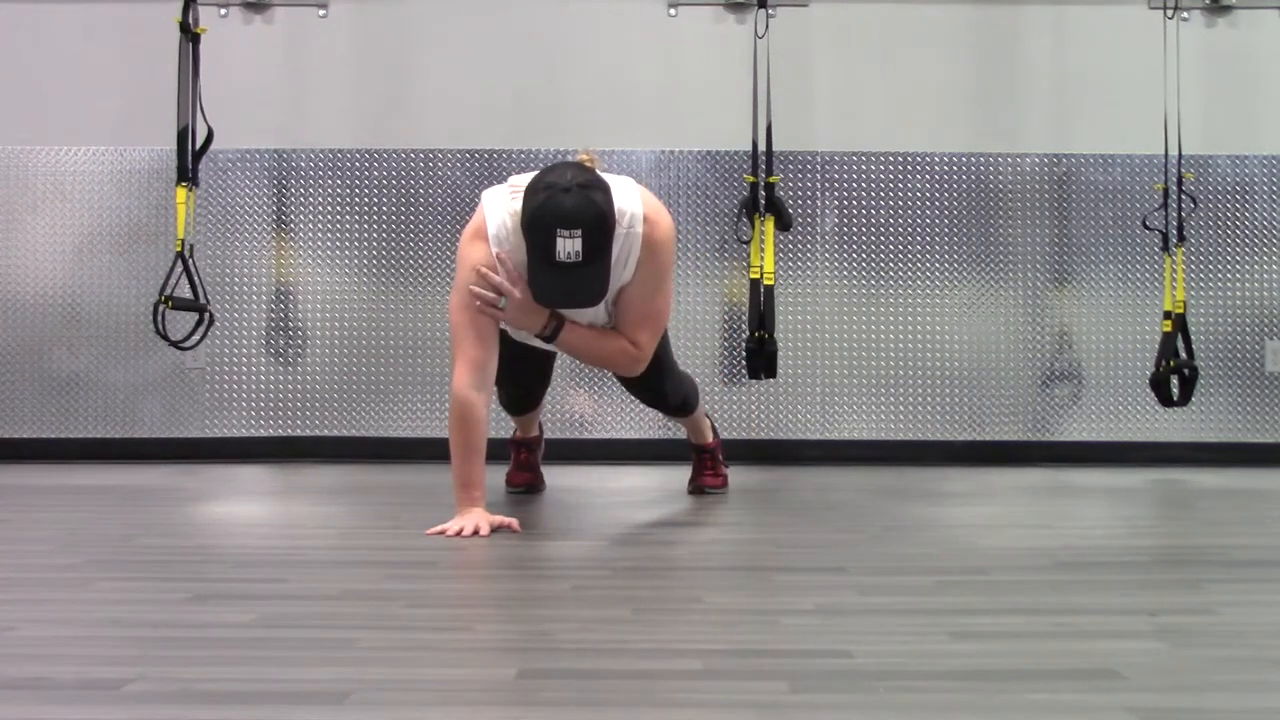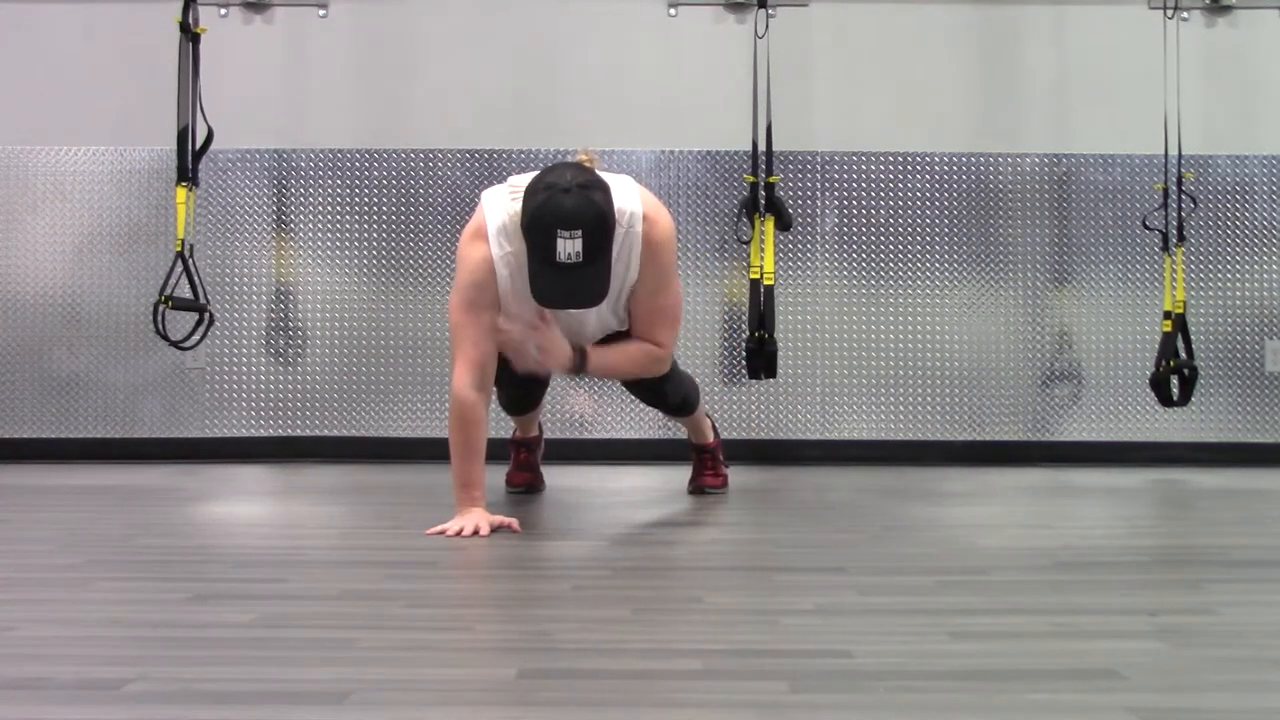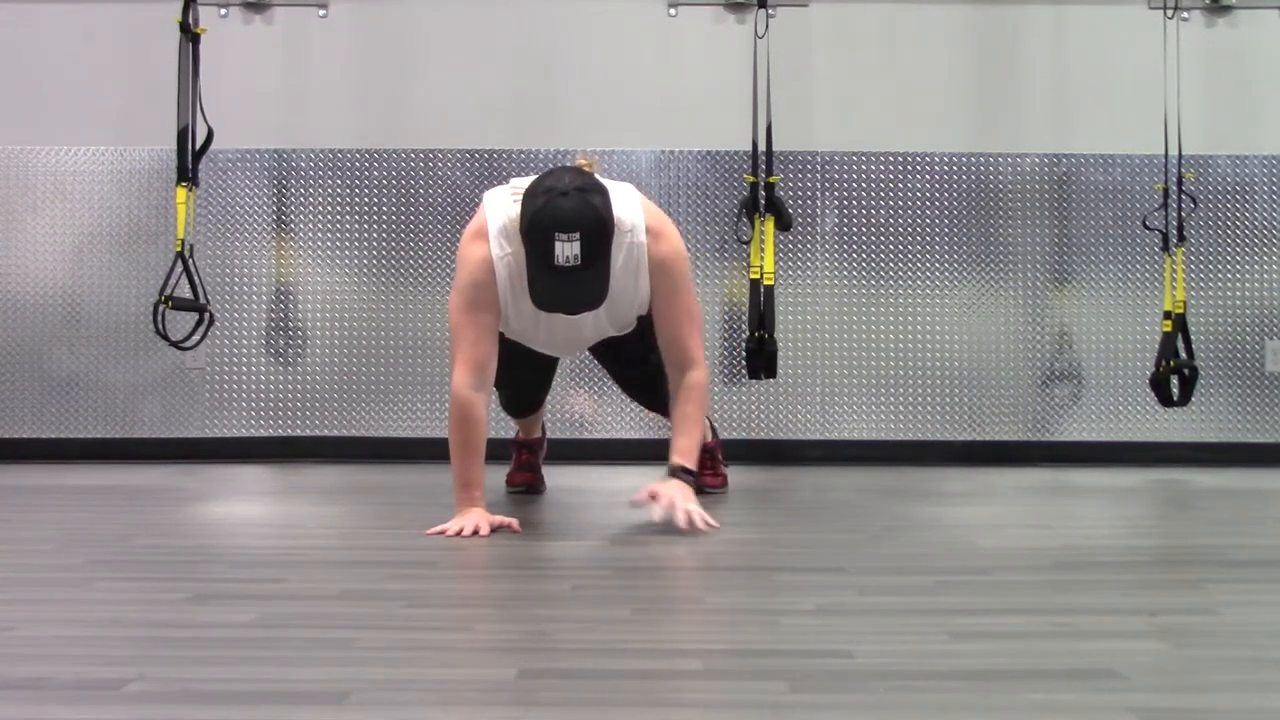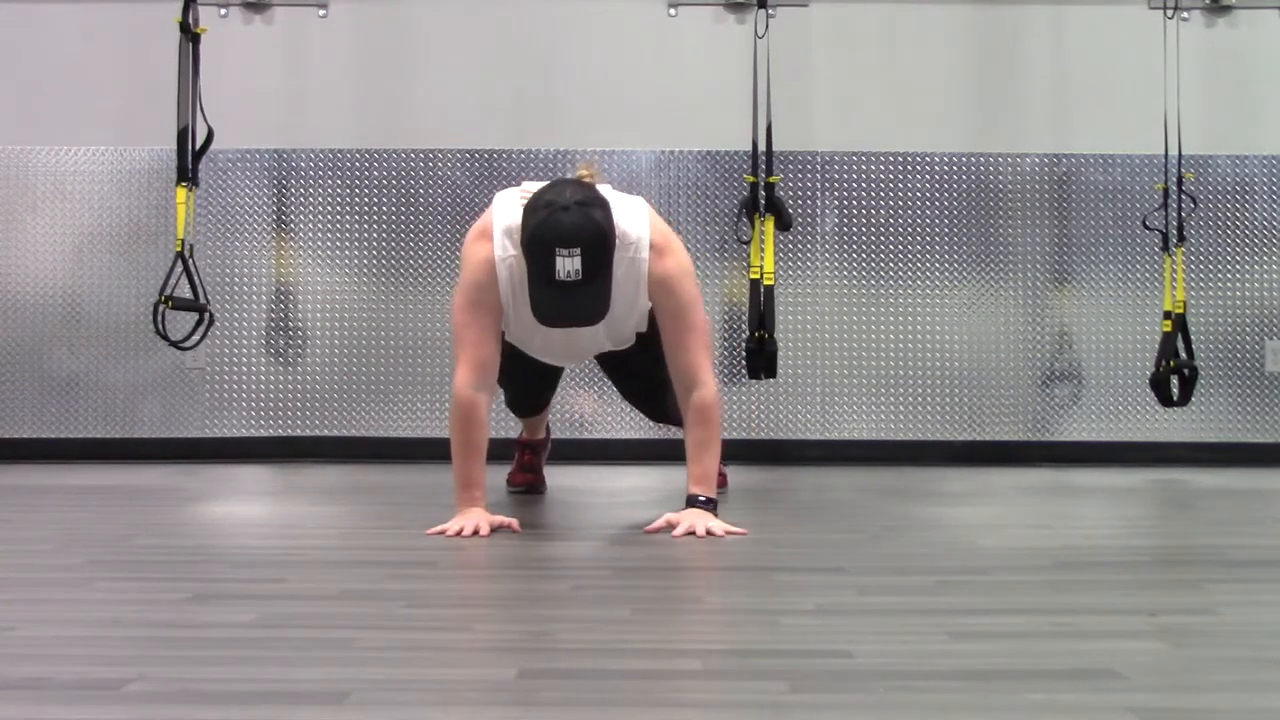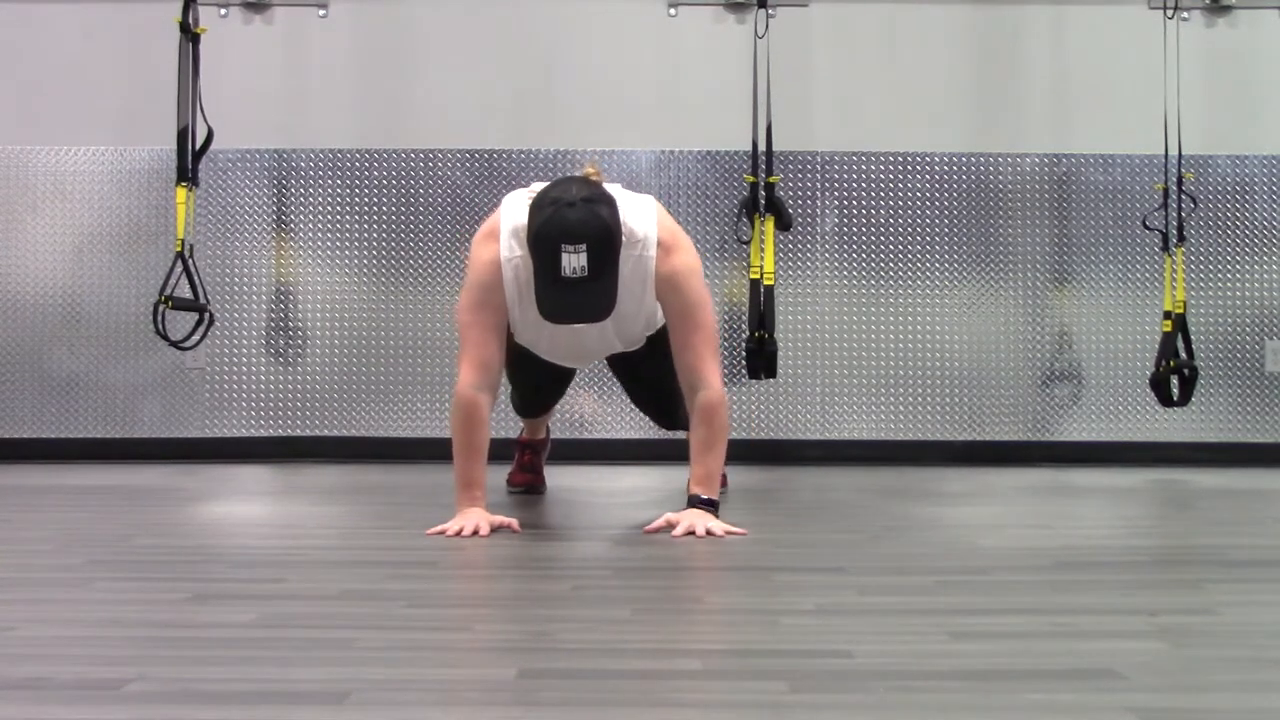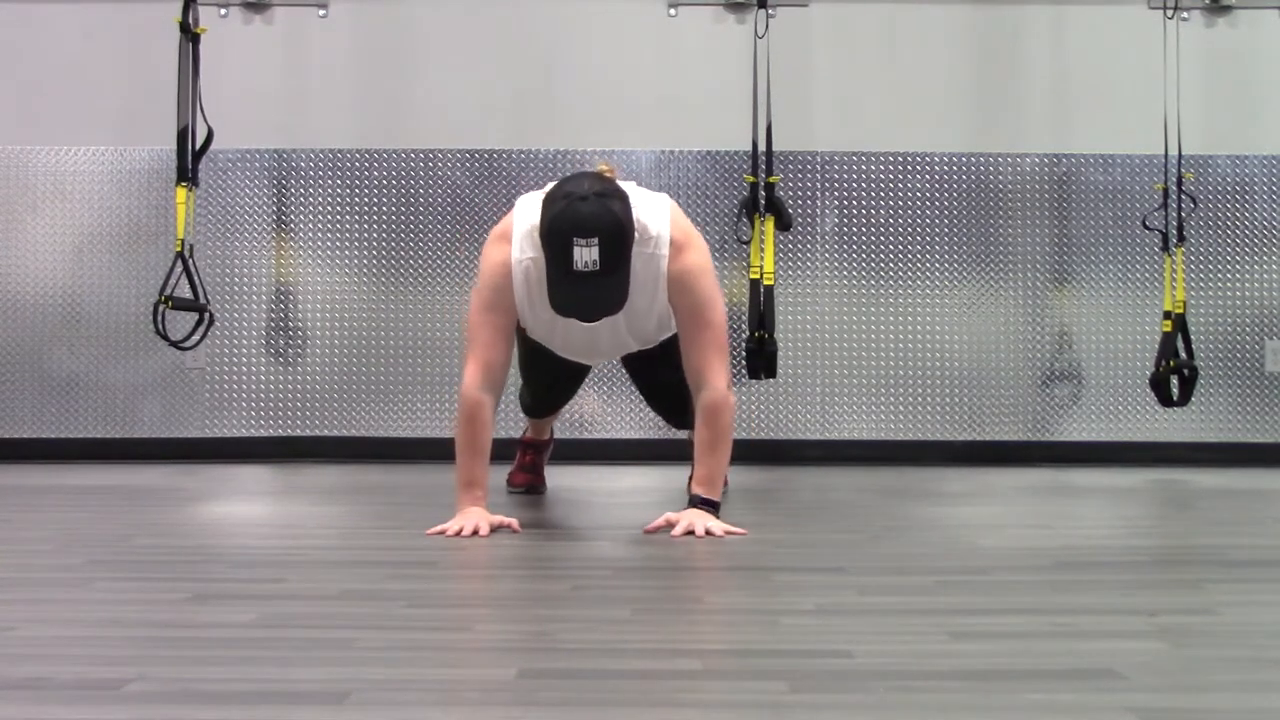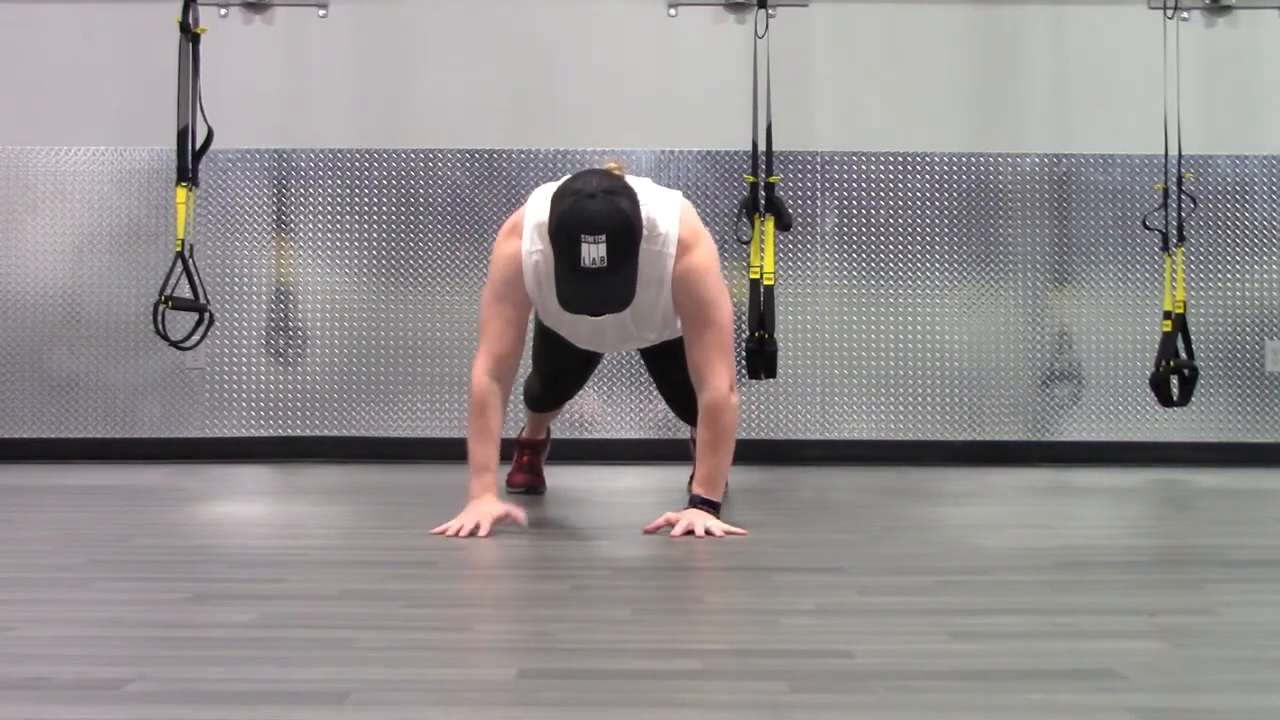
dt=0.2s
person 1, frame 1
left shoulder: (649, 225)
right shoulder: (486, 236)
left elbow: (633, 354)
right elbow: (470, 380)
left wrist: (544, 323)
right wrist: (470, 505)
left knee: (657, 382)
right knee: (516, 386)
left ankle: (705, 439)
right ankle: (526, 440)
person 1, frame 2
left shoulder: (649, 224)
right shoulder: (485, 237)
left elbow: (657, 353)
right elbow: (469, 380)
left wrist: (573, 358)
right wrist: (470, 505)
left knee: (660, 385)
right knee: (515, 386)
left ankle: (706, 439)
right ankle: (526, 440)
person 1, frame 3
left shoulder: (653, 236)
right shoulder: (486, 240)
left elbow: (689, 368)
right elbow: (469, 382)
left wrist: (680, 475)
right wrist: (470, 505)
left knee: (655, 388)
right knee: (517, 390)
left ankle: (705, 441)
right ankle: (529, 441)
person 1, frame 4
left shoulder: (656, 249)
right shoulder: (489, 244)
left elbow: (697, 384)
right elbow: (472, 384)
left wrist: (700, 501)
right wrist: (470, 505)
left knee: (660, 399)
right knee: (523, 394)
left ankle: (707, 448)
right ankle: (532, 440)
person 1, frame 5
left shoulder: (665, 247)
right shoulder: (496, 244)
left elbow: (704, 385)
right elbow: (475, 385)
left wrist: (702, 502)
right wrist: (470, 505)
left knee: (670, 407)
left ankle: (707, 449)
right ankle: (532, 441)
person 1, frame 6
left shoulder: (677, 245)
right shoulder: (509, 245)
left elbow: (713, 385)
right elbow: (480, 383)
left wrist: (704, 503)
right wrist: (471, 504)
left knee: (682, 407)
left ankle: (707, 449)
right ankle: (534, 442)
person 1, frame 7
left shoulder: (685, 244)
right shoulder: (521, 238)
left elbow: (718, 385)
right elbow: (490, 373)
left wrist: (705, 503)
right wrist: (482, 493)
left knee: (688, 395)
left ankle: (707, 444)
right ankle: (532, 441)
